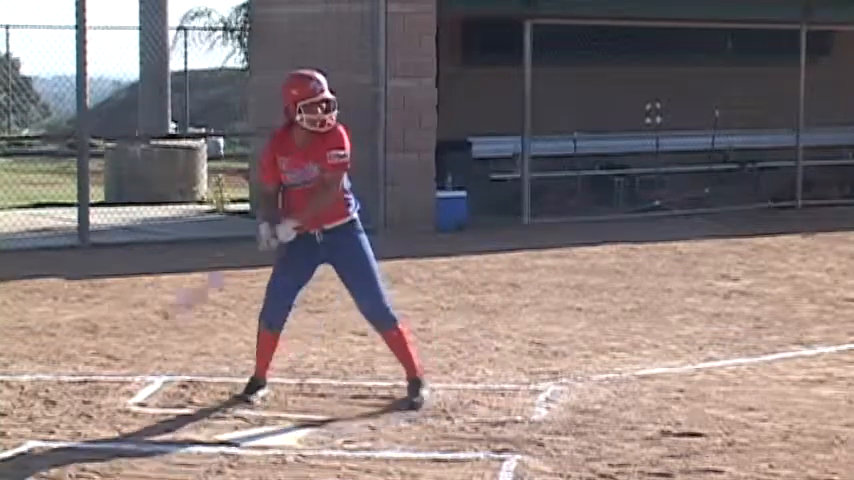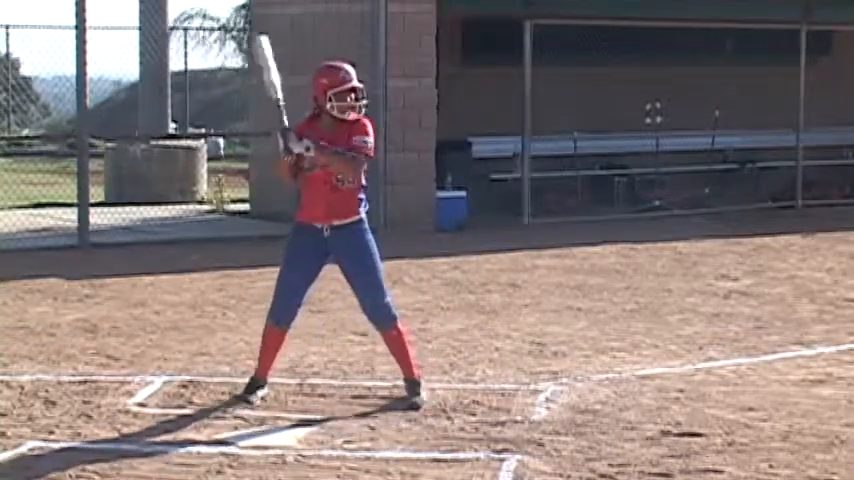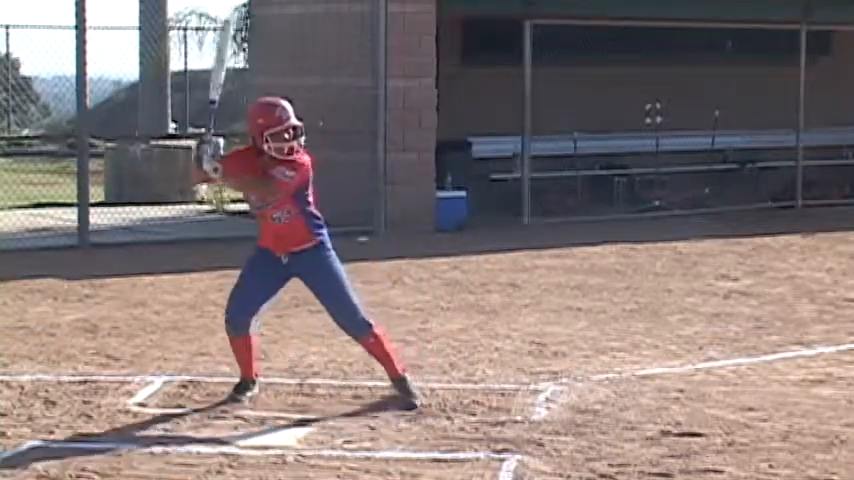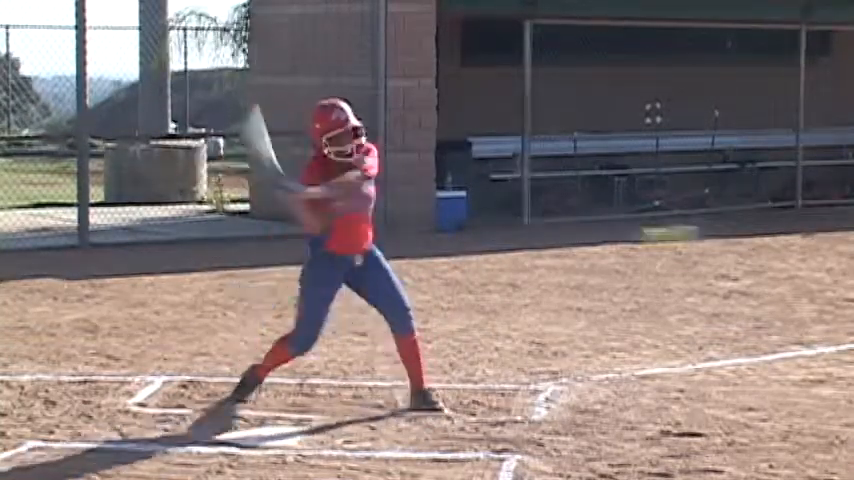
dt=0.5s
person 1, frame 1
left shoulder: (335, 135)
right shoulder: (277, 144)
left elbow: (331, 189)
right elbow: (270, 193)
left wrist: (294, 222)
right wrist: (269, 222)
left hip: (343, 230)
right hip: (299, 236)
left knee: (376, 306)
right knee: (274, 307)
left ankle: (414, 378)
right ankle: (259, 379)
person 1, frame 2
left shoulder: (361, 128)
right shoulder: (299, 135)
left elbow: (354, 166)
right elbow: (287, 172)
left wrist: (310, 150)
right wrist: (291, 154)
left hip: (349, 230)
right hip: (307, 230)
left knee: (379, 308)
right knee: (281, 307)
left ankle: (412, 380)
right ankle: (259, 380)
person 1, frame 3
left shoulder: (299, 163)
right shoulder: (246, 159)
left elbow: (263, 192)
right elbow: (200, 177)
left wrist: (218, 171)
right wrist: (206, 158)
left hip: (311, 250)
right hip: (271, 253)
left knee: (352, 318)
right knee: (237, 314)
left ankle: (399, 377)
right ankle: (249, 378)
person 1, frame 4
left shoulder: (367, 153)
right shoulder: (314, 169)
left elbow: (353, 178)
right elbow: (313, 223)
left wrist: (319, 191)
right wrist: (304, 202)
left hip: (363, 254)
right hip: (326, 259)
left knee: (401, 316)
right knee: (303, 338)
left ankle: (419, 391)
right ankle: (255, 376)
